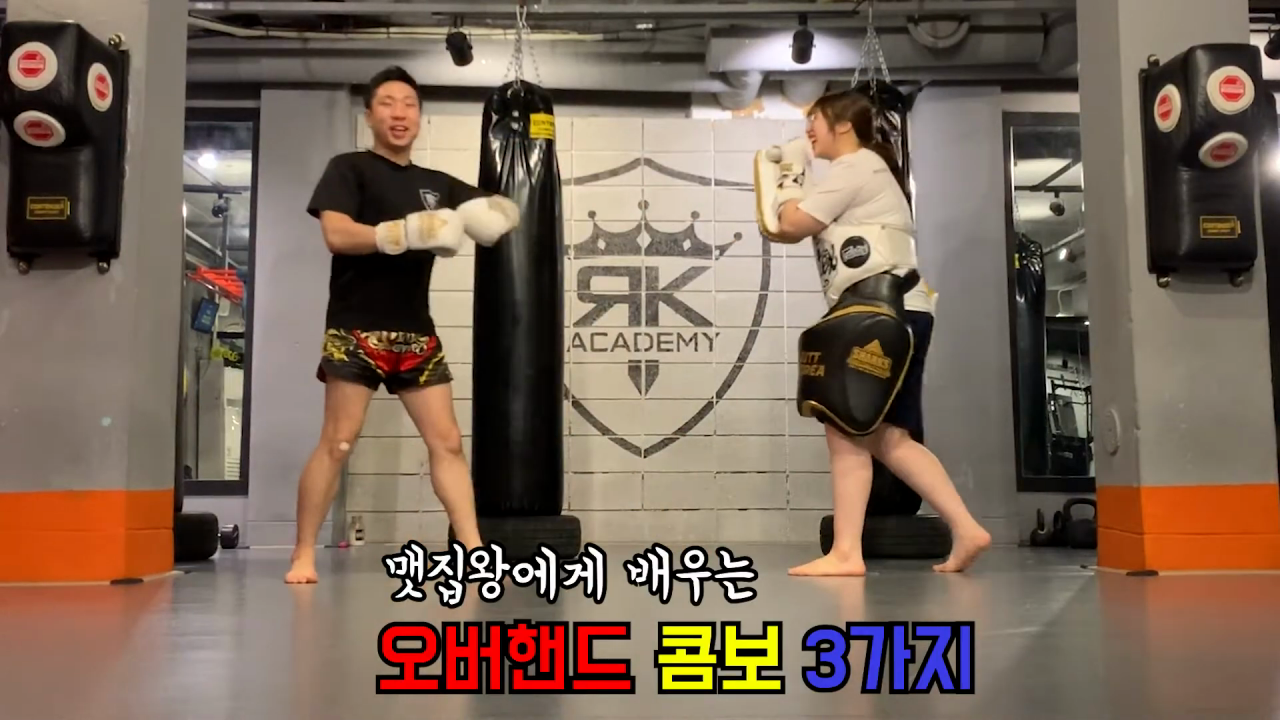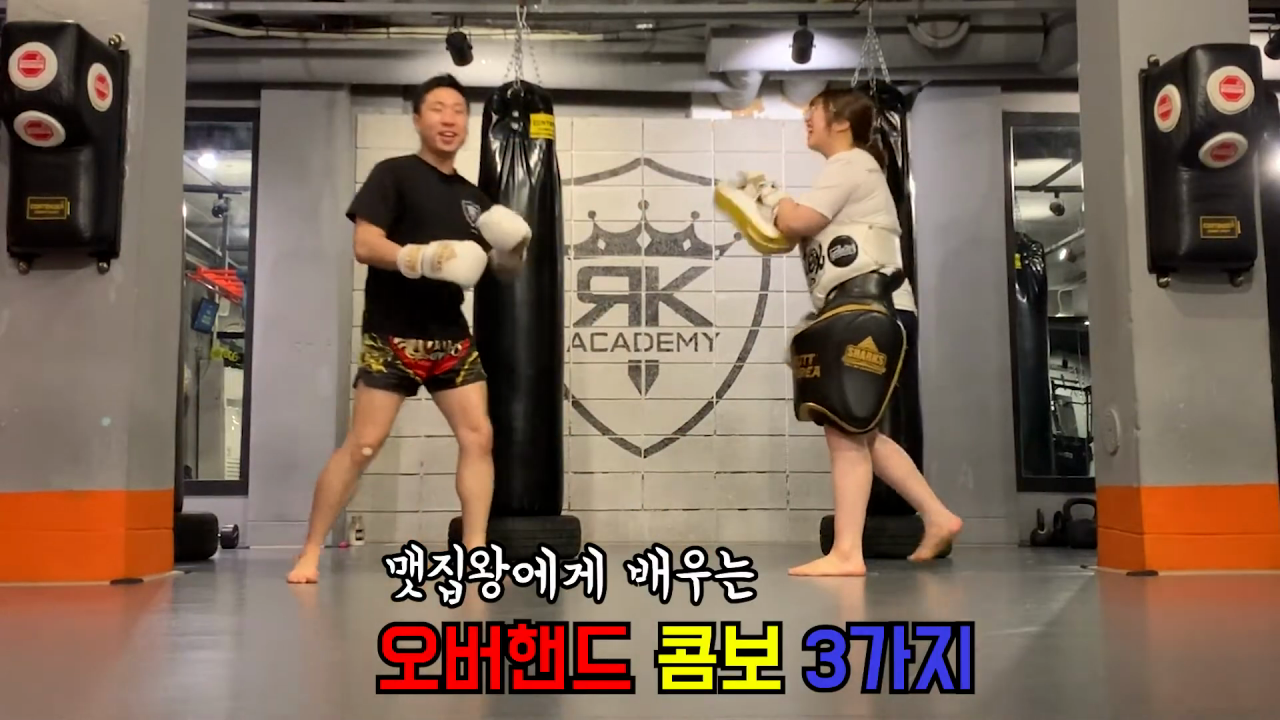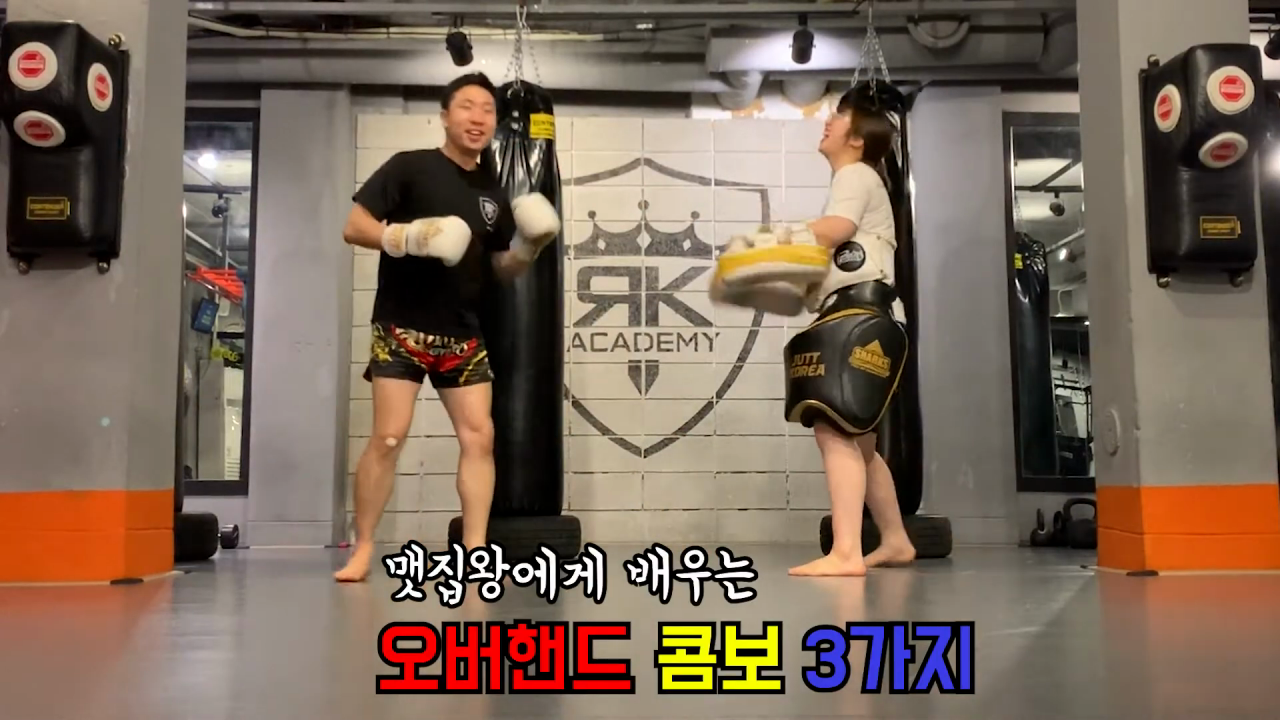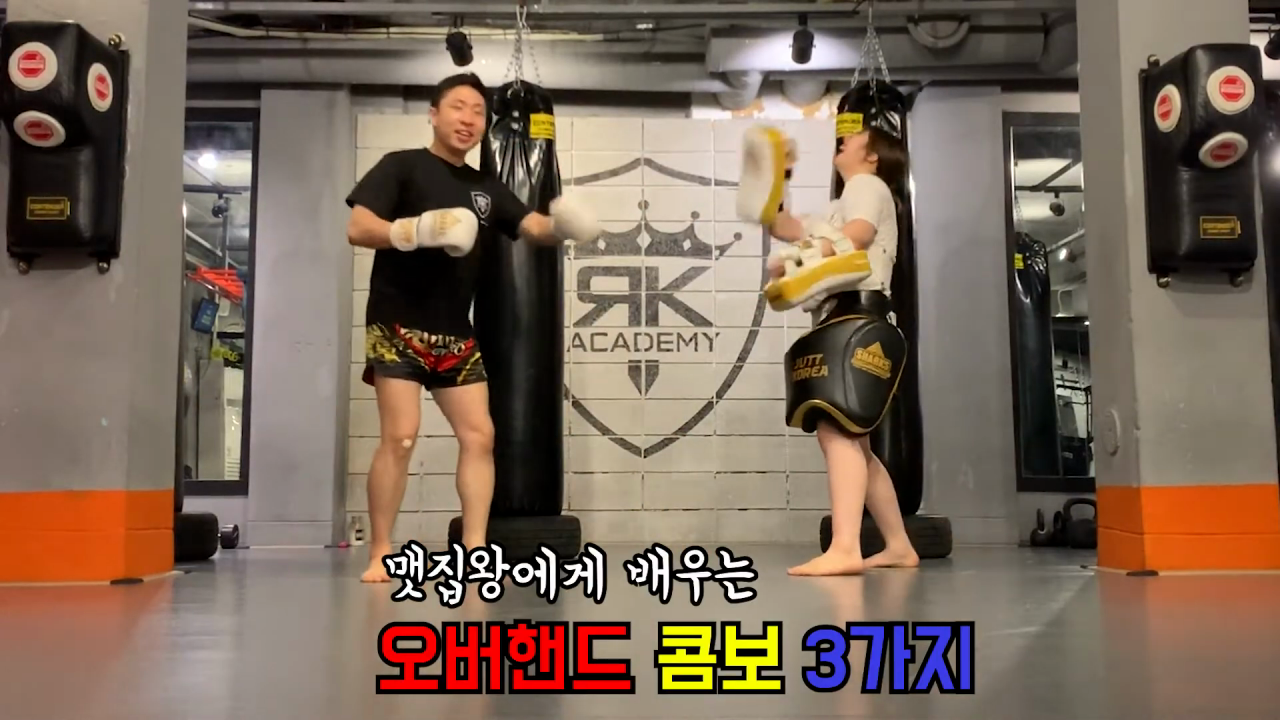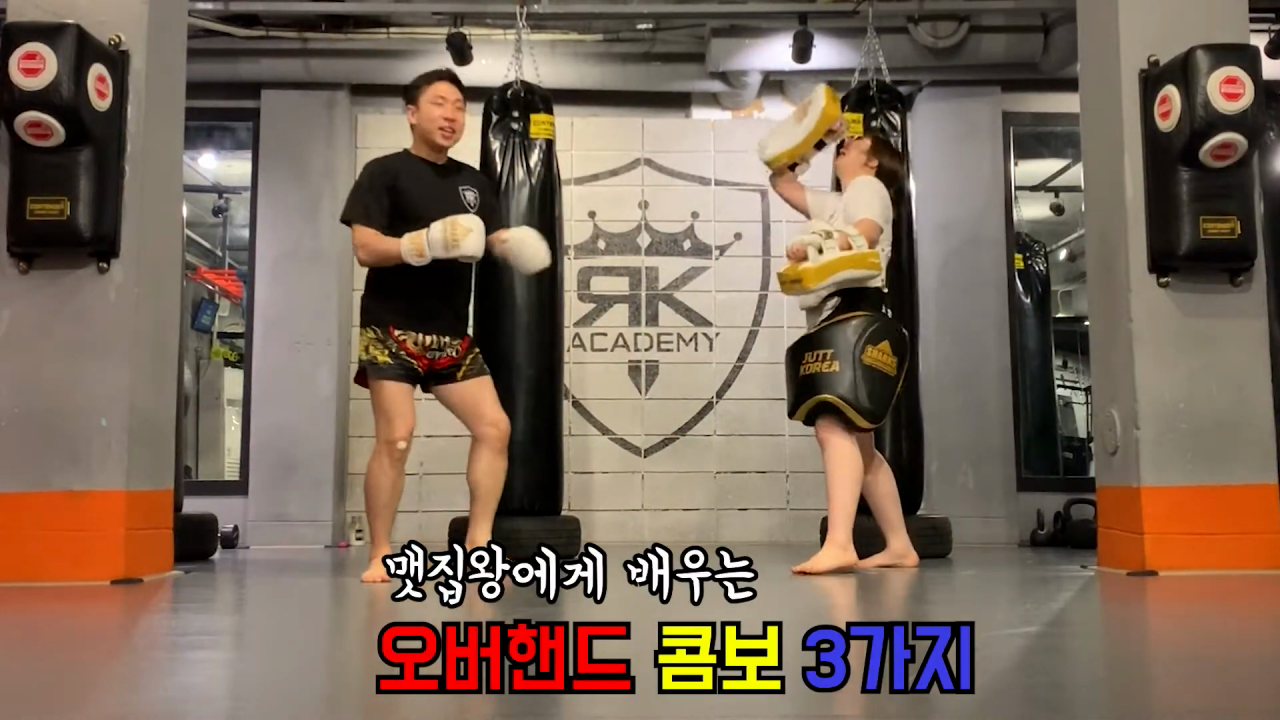
dt=0.2s
person 1, frame 1
left shoulder: (435, 184)
right shoulder: (348, 169)
left elbow: (502, 211)
right elbow: (337, 234)
left wrist: (490, 217)
right wrist: (407, 232)
left hip: (416, 334)
right hip: (357, 331)
left knee: (447, 441)
right knee: (338, 442)
left ankle: (473, 551)
right ankle: (304, 555)
person 1, frame 2
left shoulder: (472, 197)
right shoulder: (393, 175)
left elbow: (502, 265)
right elbow: (366, 245)
left wrist: (510, 248)
right wrist: (427, 259)
left hip: (452, 337)
right hip: (392, 337)
left knee: (478, 438)
right knee: (362, 445)
left ankle: (475, 553)
right ankle: (310, 552)
person 1, frame 3
left shoulder: (493, 194)
right shoulder: (410, 167)
left elbow: (506, 268)
right elbow: (354, 226)
left wrist: (531, 241)
right wrist: (409, 235)
left hip: (461, 335)
right hip: (400, 328)
left knee: (479, 438)
right knee: (388, 436)
left ankle: (475, 553)
right ankle: (363, 549)
person 1, frame 4
left shoulder: (487, 189)
right shoulder: (402, 166)
left elbow: (535, 229)
right elbow: (358, 229)
left wrist: (564, 224)
right wrist: (422, 229)
left hip: (456, 334)
right hip: (399, 328)
left knee: (479, 436)
right knee: (399, 437)
left ankle: (475, 551)
right ankle: (381, 554)
person 1, frame 5
left shoulder: (473, 181)
right shoulder: (385, 172)
left elbow: (502, 238)
right elbow: (365, 249)
left wrist: (522, 247)
right wrist: (429, 242)
left hip: (451, 336)
right hip: (392, 331)
left knee: (495, 428)
right knee: (395, 439)
left ankle: (478, 545)
right ankle: (378, 555)
person 2, frame 1
left shoulder: (852, 168)
right shoulder: (870, 171)
left elbow: (790, 224)
left wrist: (789, 177)
left hip: (883, 316)
right hip: (894, 316)
left knee: (846, 431)
right knee: (889, 440)
left ankle: (846, 552)
right ankle: (965, 530)
person 2, frame 2
left shoulder: (847, 165)
right shoulder: (855, 171)
left elbow: (794, 223)
left wrist: (764, 193)
right wrist: (818, 324)
left hip: (867, 314)
right hip: (869, 313)
left knee: (845, 431)
right knee: (859, 433)
left ankle: (846, 553)
right ankle: (937, 516)
person 2, frame 3
left shoulder: (857, 176)
right shoulder: (854, 183)
left elbow: (831, 232)
right elbow: (825, 266)
left knee: (836, 432)
right knee: (852, 437)
left ankle: (846, 553)
right ankle: (896, 540)
person 2, frame 4
left shoulder: (869, 188)
right shoulder: (846, 202)
left elbow: (856, 236)
right elbow: (791, 229)
left wrist: (800, 254)
right wrist: (768, 188)
left knee: (837, 434)
right knee: (852, 443)
left ankle: (844, 549)
right ankle: (898, 546)
person 2, frame 5
left shoulder: (868, 187)
right shoulder: (837, 202)
left elbow: (865, 236)
right elbow: (785, 185)
left wrist: (814, 245)
left knee: (834, 428)
right knee: (856, 440)
left ankle: (839, 544)
right ankle: (899, 546)
